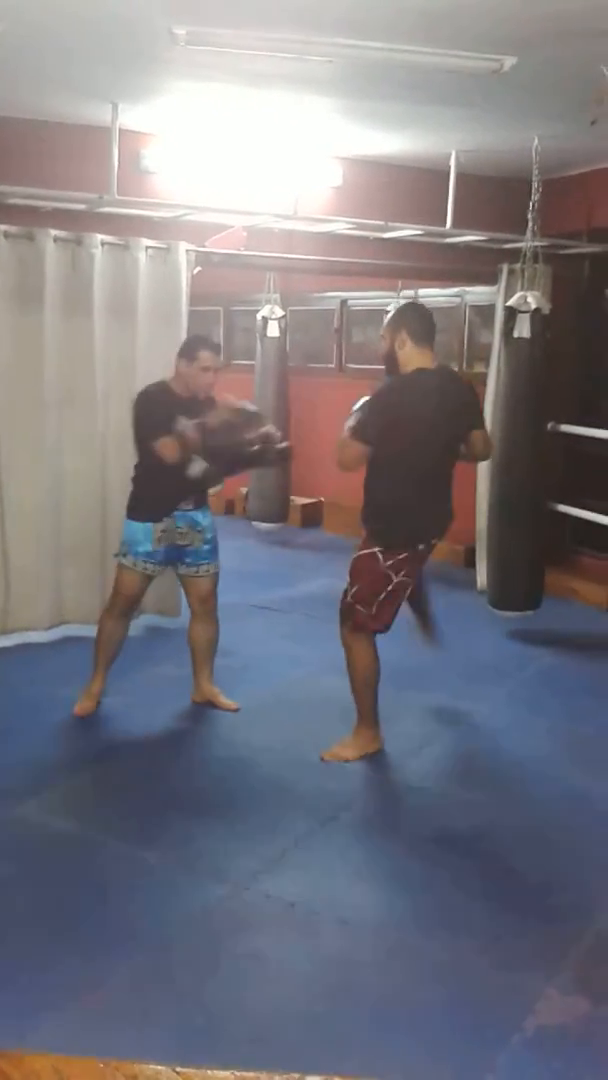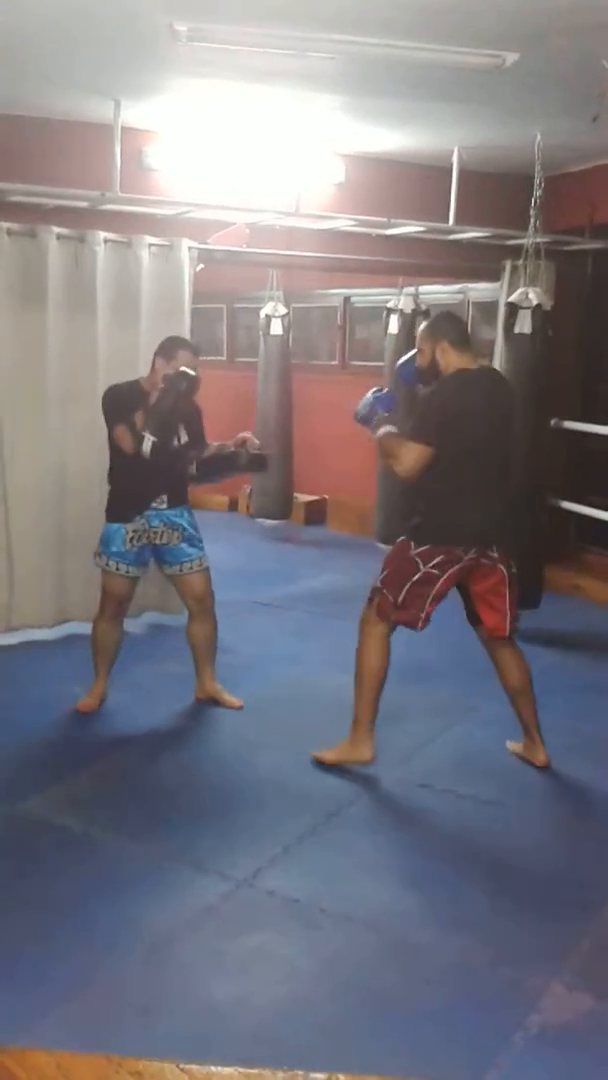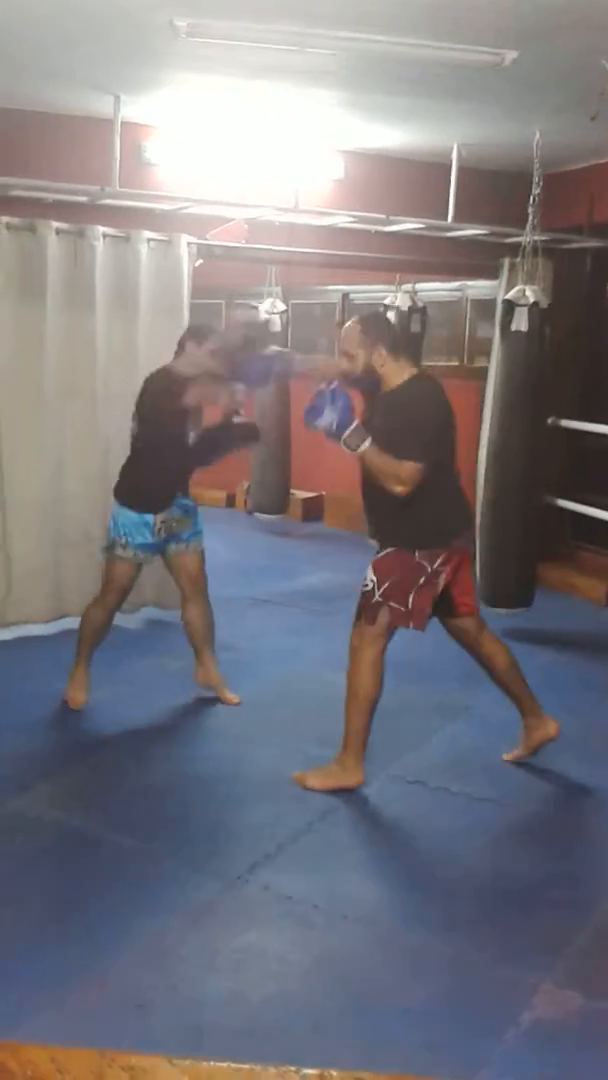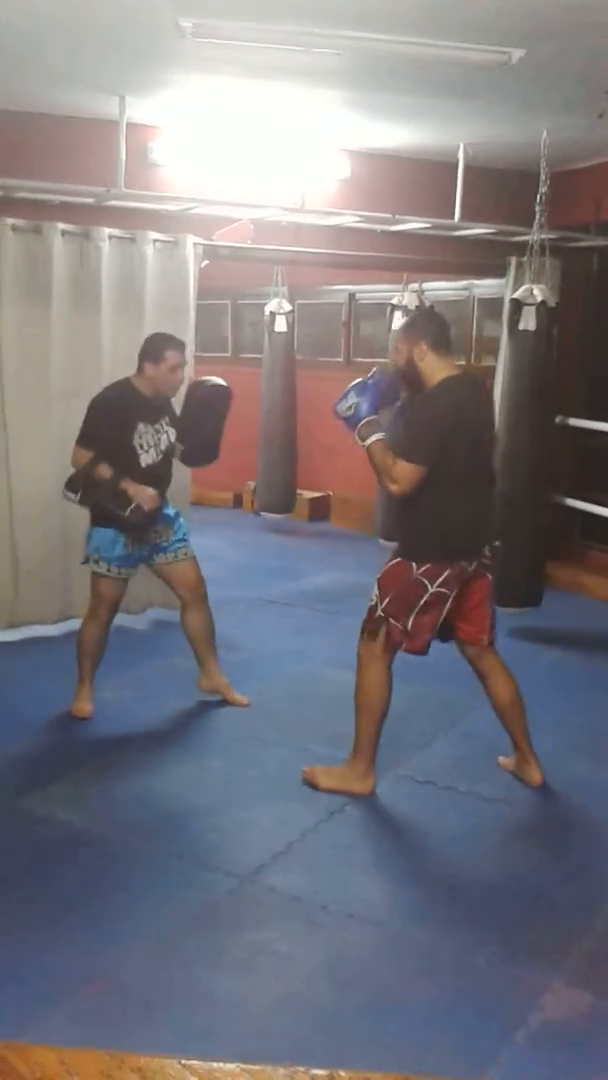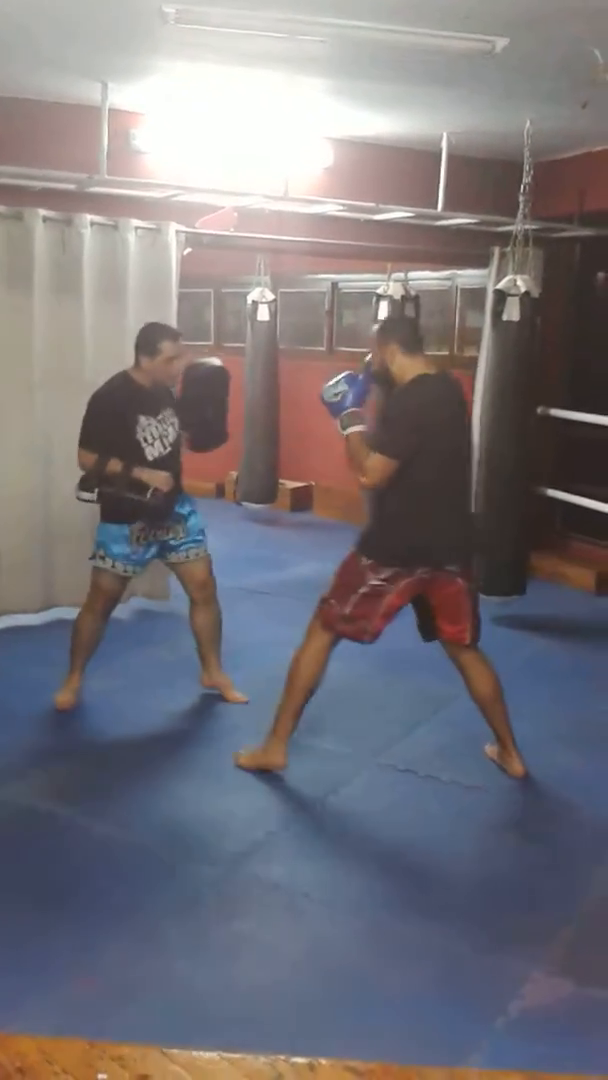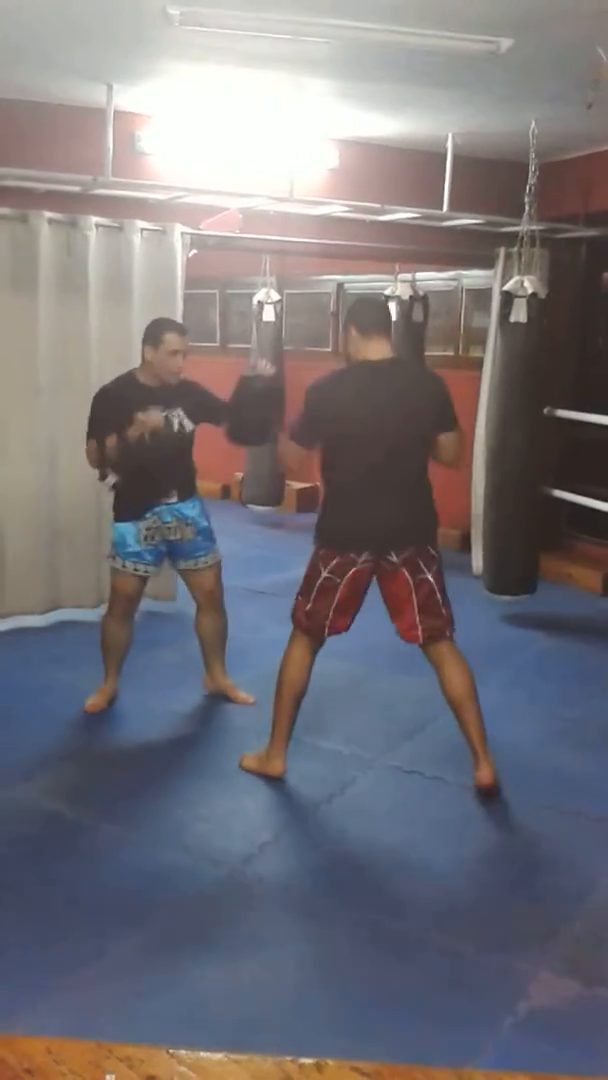
dt=0.4s
person 1, frame 1
left shoulder: (392, 396)
right shoulder: (460, 389)
left elbow: (348, 458)
right elbow: (480, 450)
left wrist: (357, 421)
left hip: (395, 530)
right hip: (431, 520)
left knee: (355, 627)
right knee: (408, 583)
left ankle: (367, 733)
right ankle: (423, 624)
person 1, frame 2
left shoulder: (444, 395)
right shoulder: (498, 386)
left elbow: (405, 464)
left wrist: (381, 423)
left hip: (439, 536)
right hip: (491, 536)
left knee: (375, 620)
right knee: (500, 638)
left ankle: (360, 740)
right ankle: (534, 742)
person 1, frame 3
left shoulder: (418, 402)
right shoulder: (387, 389)
left elbow: (401, 481)
left wrist: (351, 434)
left hip: (422, 540)
right hip: (441, 532)
left knee: (367, 639)
right knee: (470, 627)
left ankle: (348, 765)
right ankle: (537, 720)
person 1, frame 4
left shoulder: (433, 407)
right shoulder: (473, 390)
left elbow: (398, 481)
left wrist: (366, 425)
right wrist: (398, 406)
left hip: (432, 553)
right hip: (475, 546)
left knee: (374, 649)
right knee: (481, 652)
left ankle: (359, 770)
right ankle: (527, 761)
person 1, frame 5
left shoulder: (405, 404)
right shoulder: (451, 392)
left elbow: (370, 475)
left wrist: (350, 414)
left hip: (392, 548)
right hip: (450, 547)
left knee: (320, 634)
right knee: (465, 650)
left ankle: (274, 748)
right ankle: (509, 752)
person 1, frame 6
left shoulder: (331, 388)
right shoulder: (430, 385)
left elbow: (294, 457)
right elbow: (449, 456)
left wrist: (316, 424)
left hip: (346, 538)
right hip: (410, 537)
left knee: (304, 637)
right knee: (442, 647)
left ankle: (275, 753)
right ankle: (482, 766)
person 2, frame 1
left shoulder: (206, 404)
right shoulder: (150, 399)
right elbow: (171, 453)
right wrist: (208, 427)
left hip: (195, 517)
right hip: (150, 519)
left knee: (204, 602)
right knee: (123, 603)
left ankle: (204, 686)
right ankle: (96, 686)
person 2, frame 2
left shoulder: (187, 406)
right shoulder: (119, 396)
left elbow: (199, 455)
right elbow: (129, 443)
left wrist: (231, 445)
right wrist: (156, 400)
left hip: (176, 516)
right hip: (127, 518)
left knee: (202, 600)
right knee: (112, 606)
left ankle: (206, 683)
right ankle: (99, 685)
person 2, frame 3
left shoulder: (190, 389)
right shoulder: (162, 383)
right elbow: (197, 396)
left wrist: (229, 427)
left hip: (178, 502)
right hip: (139, 506)
left knee: (196, 587)
right knee: (114, 592)
left ankle: (208, 672)
right ankle: (79, 673)
person 2, frame 4
left shoulder: (162, 402)
right shoulder: (111, 403)
left elbow: (174, 449)
right elbow: (82, 458)
right wrist: (129, 487)
left hip: (161, 515)
right hip: (116, 522)
left knee: (194, 592)
right knee: (103, 608)
left ankle: (211, 675)
right ankle: (84, 689)
person 2, frame 5
left shoulder: (167, 391)
right shoulder: (109, 399)
left elbow: (181, 438)
right elbow: (88, 460)
right wrist: (141, 474)
left hip: (177, 509)
right hip: (127, 518)
left knee: (204, 591)
right knee: (101, 602)
left ankle: (214, 674)
right ankle: (74, 679)
person 2, frame 6
left shoulder: (186, 391)
right shoulder: (112, 397)
left elbow: (233, 416)
right elbow: (96, 457)
right wrist: (135, 431)
left hip: (186, 509)
right hip: (137, 516)
left knee: (211, 595)
right knee: (123, 604)
left ankle: (216, 675)
right ankle: (109, 684)
